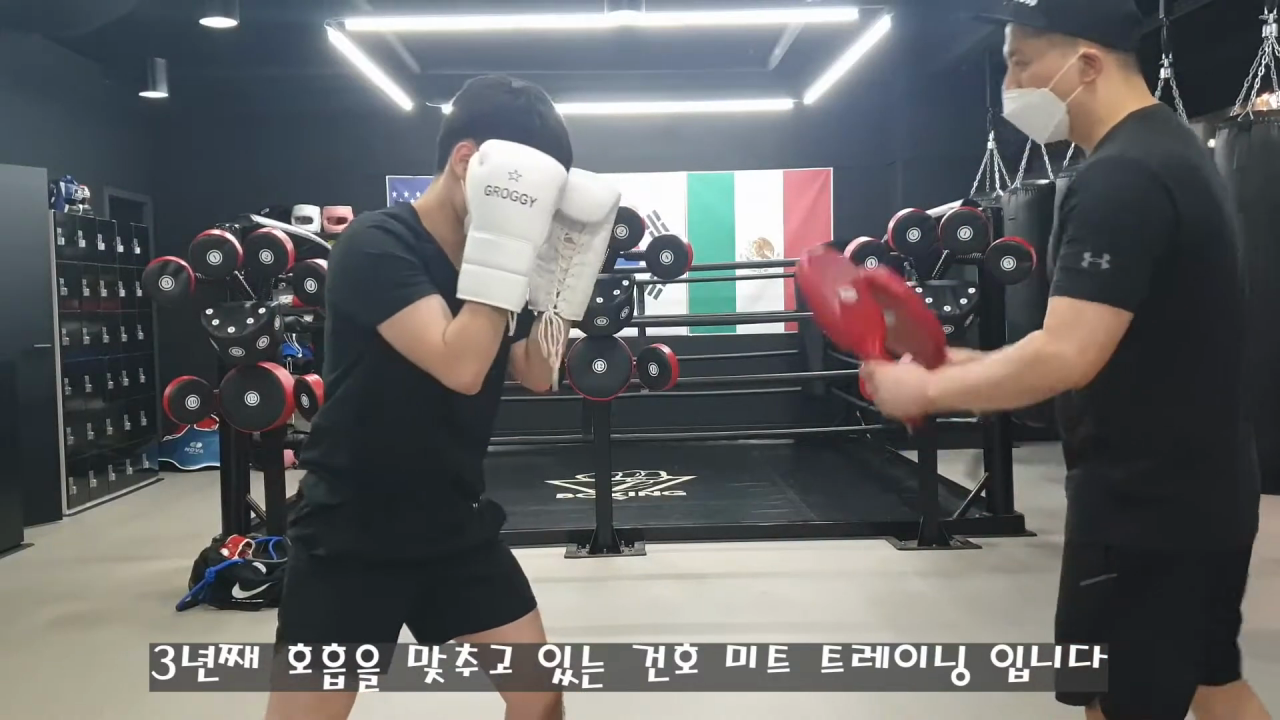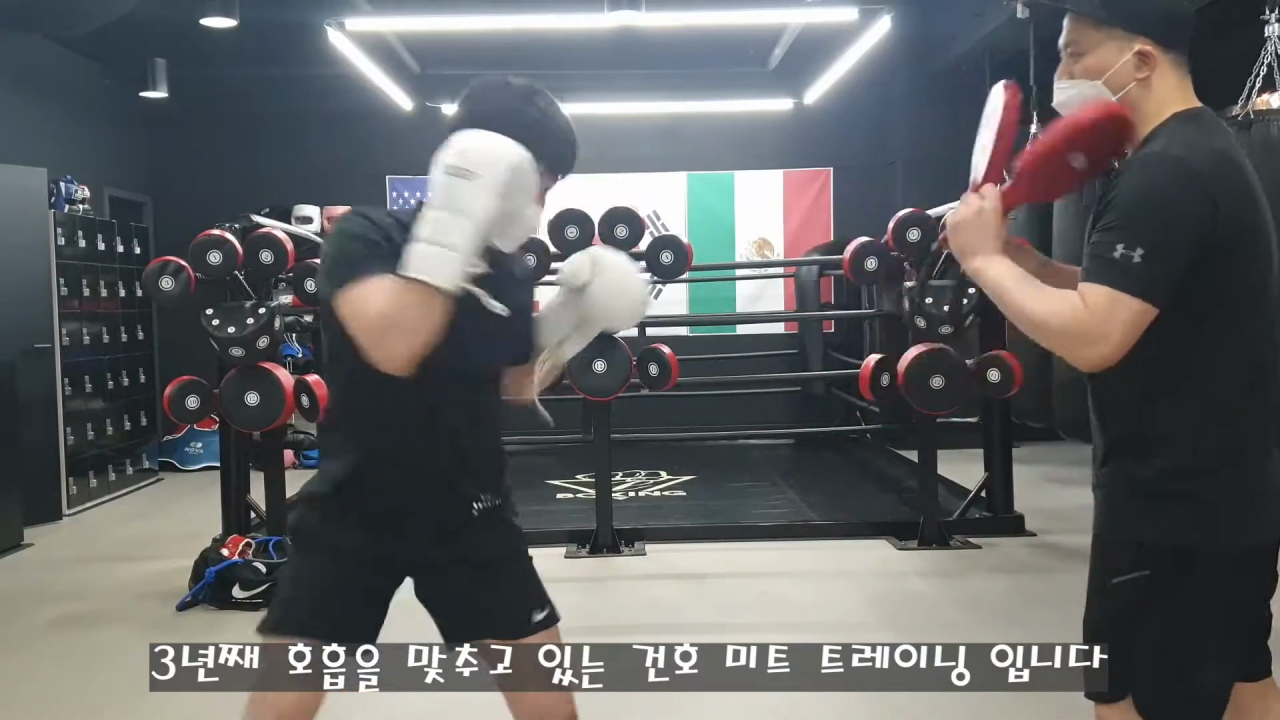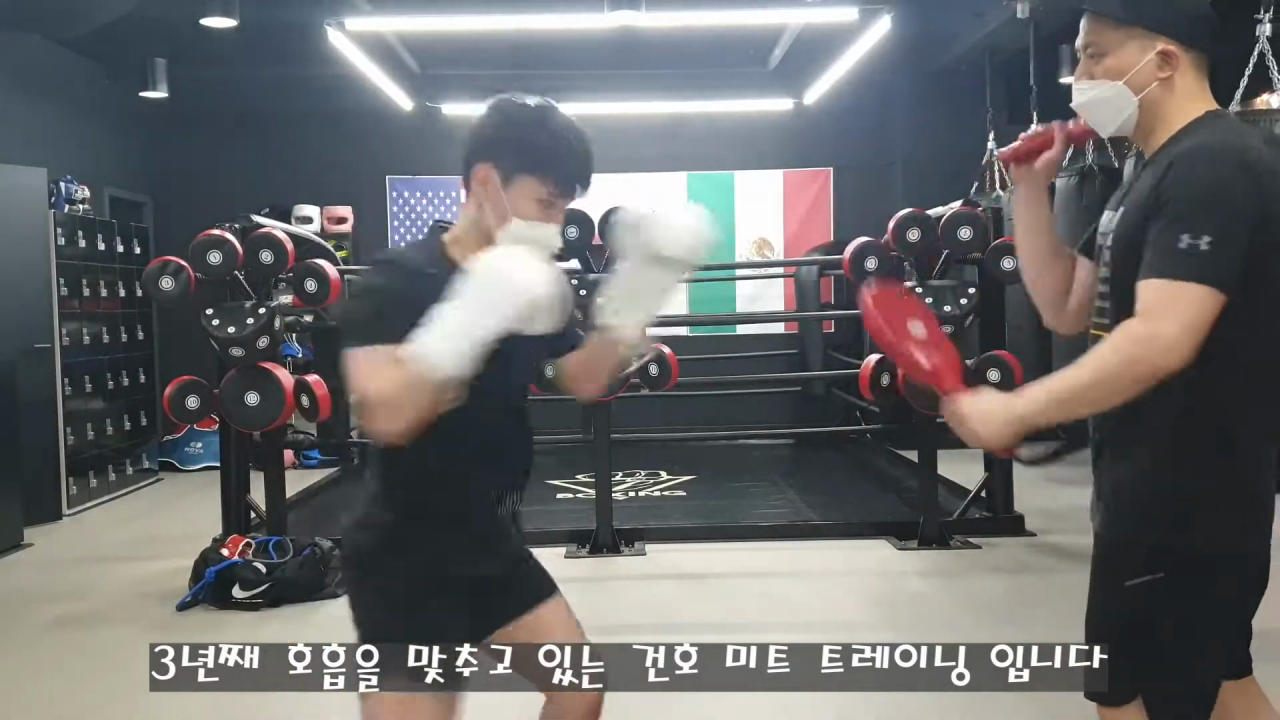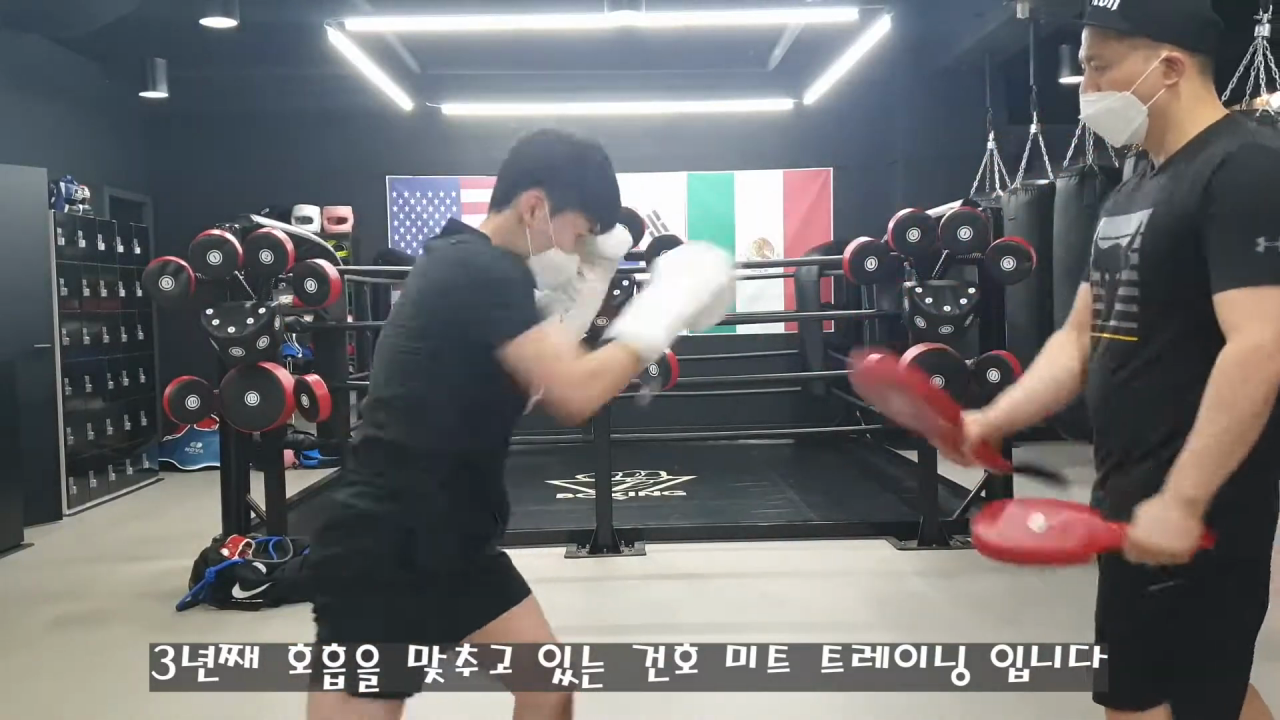
dt=0.3s
person 1, frame 1
left shoulder: (1122, 178)
right shoulder: (1164, 155)
left elbow: (1068, 356)
left wrist: (925, 389)
right wrist: (982, 362)
left hip: (1145, 499)
right hip: (1199, 487)
person 1, frame 2
left shoulder: (1166, 173)
right shoulder: (1191, 157)
left elbow: (1093, 337)
right elbow: (1115, 301)
left wrist: (982, 258)
right wrist: (1014, 255)
left hip: (1176, 497)
right hip: (1219, 488)
person 1, frame 3
left shoulder: (1217, 170)
right shoulder: (1158, 176)
left elbow: (1158, 339)
right elbow: (1071, 310)
left wrist: (1017, 411)
right wrist: (1029, 200)
left hip: (1187, 497)
right hip: (1156, 486)
person 1, frame 4
right shoulder: (1136, 190)
right elbow: (1083, 336)
left wrist: (1180, 501)
right wrist: (992, 421)
left hip: (1193, 511)
right hip: (1137, 496)
person 2, frame 1
left shoulder: (475, 255)
right shoulder: (374, 246)
left elbow: (536, 372)
right elbow: (460, 367)
right wrist: (506, 244)
left hip: (454, 525)
right hip: (350, 533)
person 2, frame 2
left shoulder: (509, 271)
right shoulder: (365, 237)
right elbow: (393, 349)
left wrist: (572, 318)
right wrist: (455, 223)
left hip: (470, 526)
right hip: (352, 524)
person 2, frame 3
left shoulder: (530, 275)
right shoulder: (392, 285)
left elbow: (587, 379)
right elbow: (387, 417)
left wrist: (644, 277)
right wrist: (464, 321)
left hip: (484, 534)
right hip: (404, 548)
person 2, frame 4
left shoulder: (466, 270)
right shoulder: (481, 273)
left elbow: (524, 389)
right elbow: (576, 394)
left wrist: (569, 305)
right wrist: (666, 312)
left hip: (432, 535)
right hip: (381, 547)
